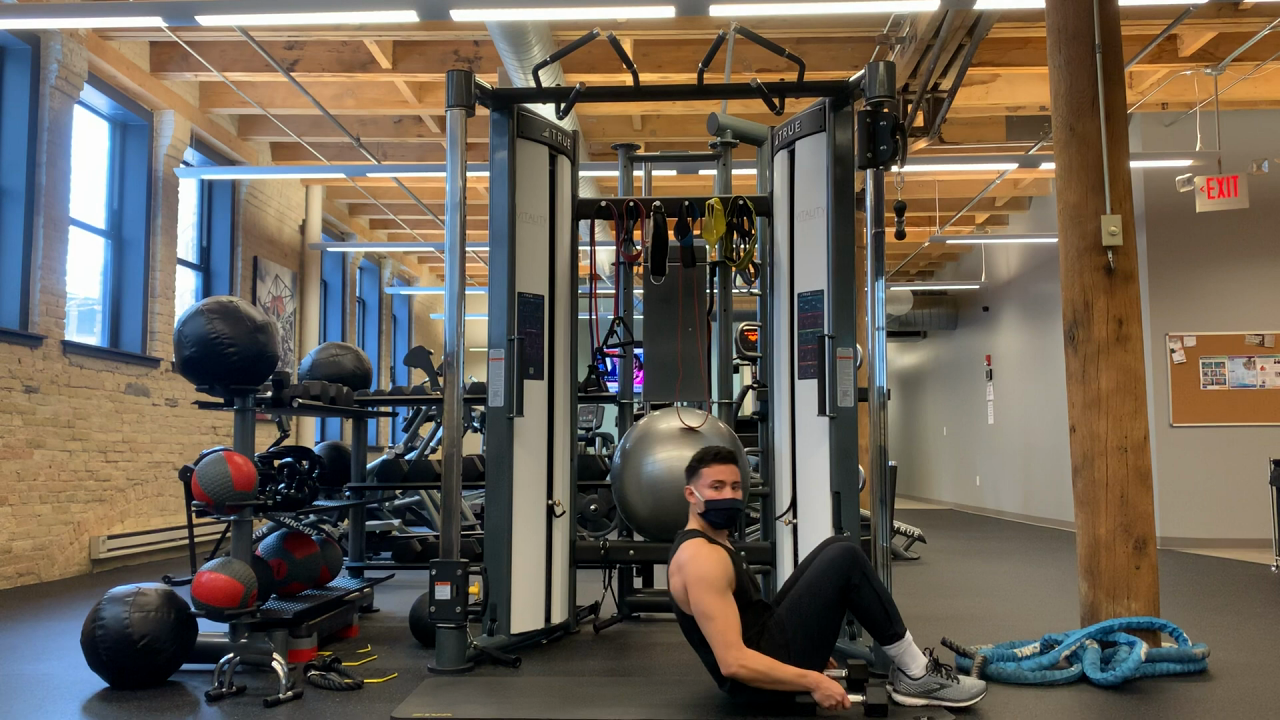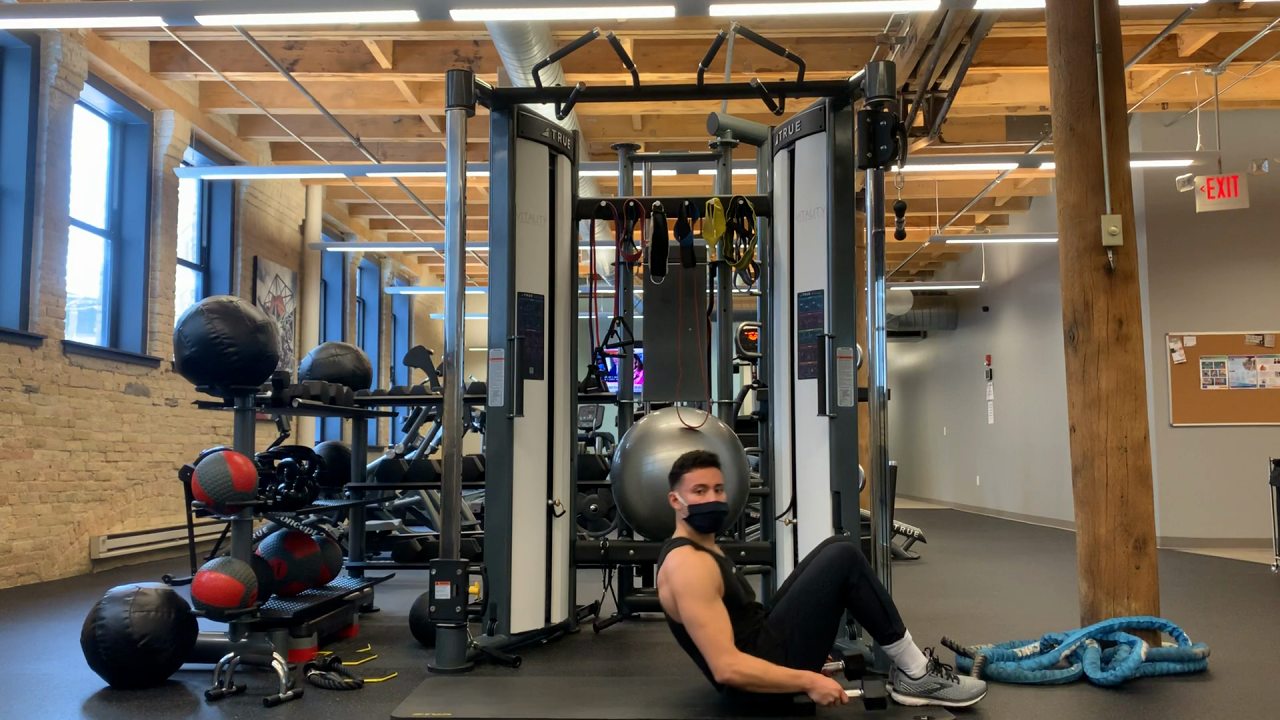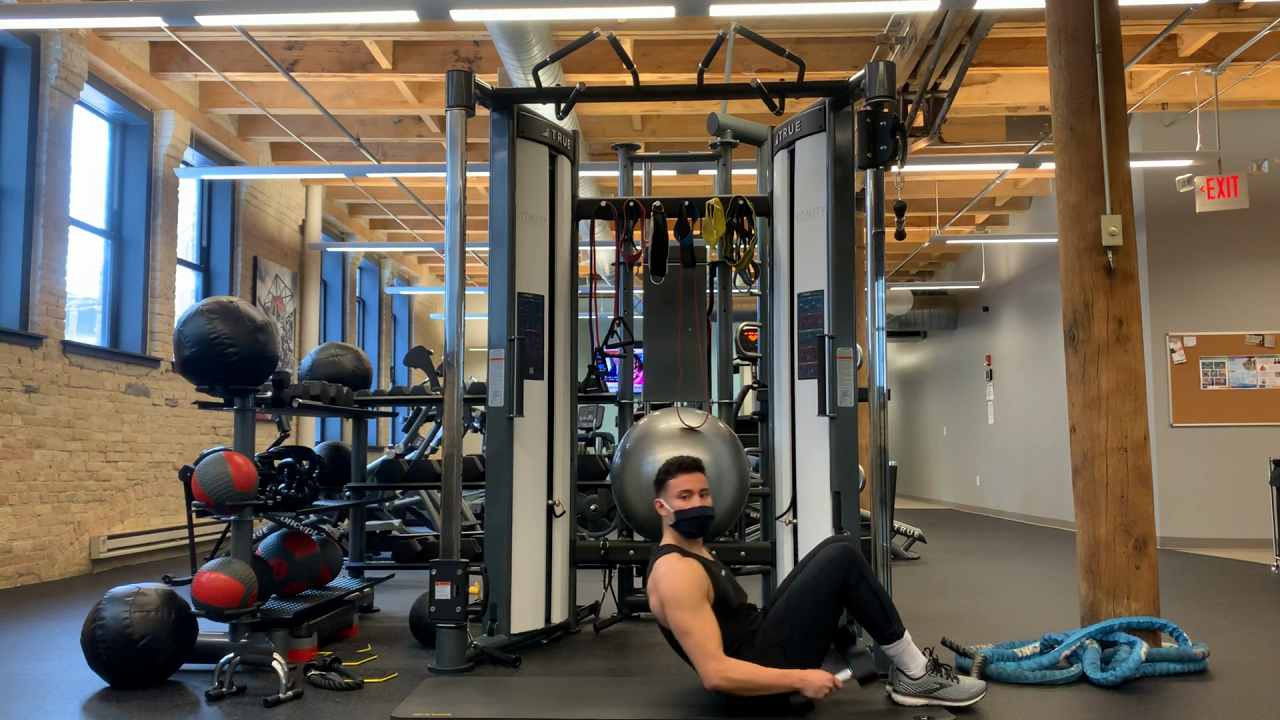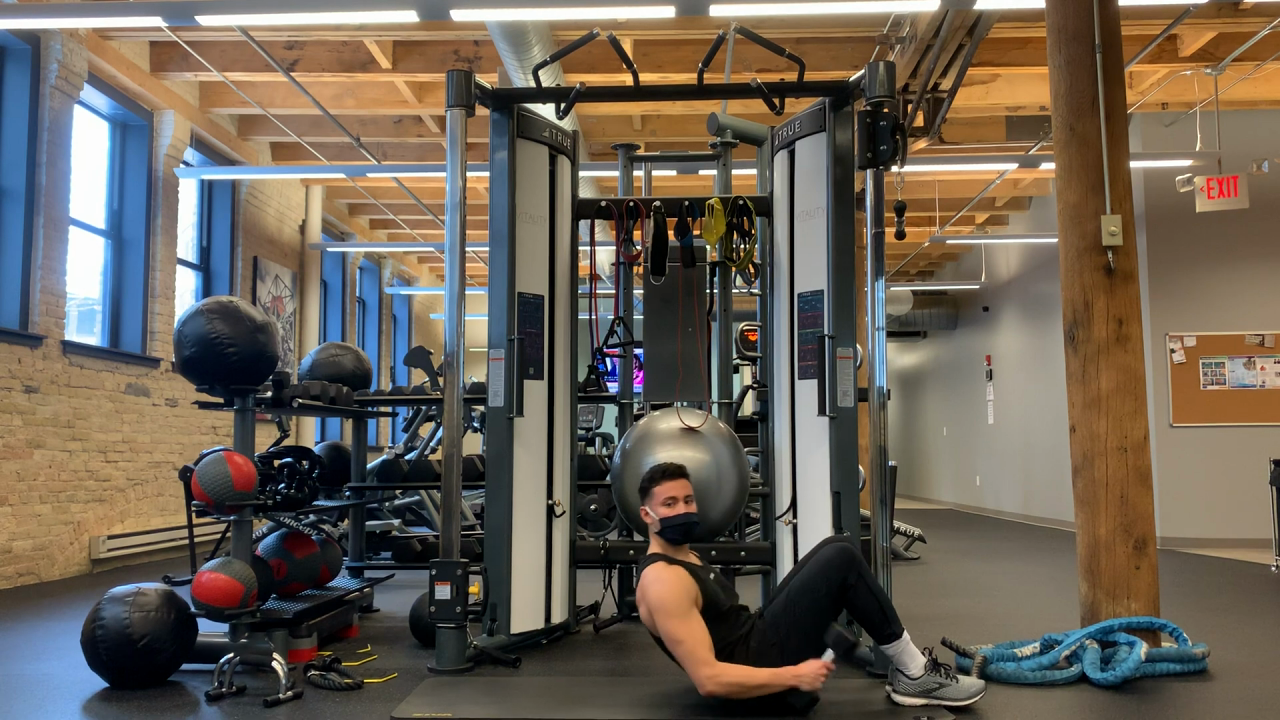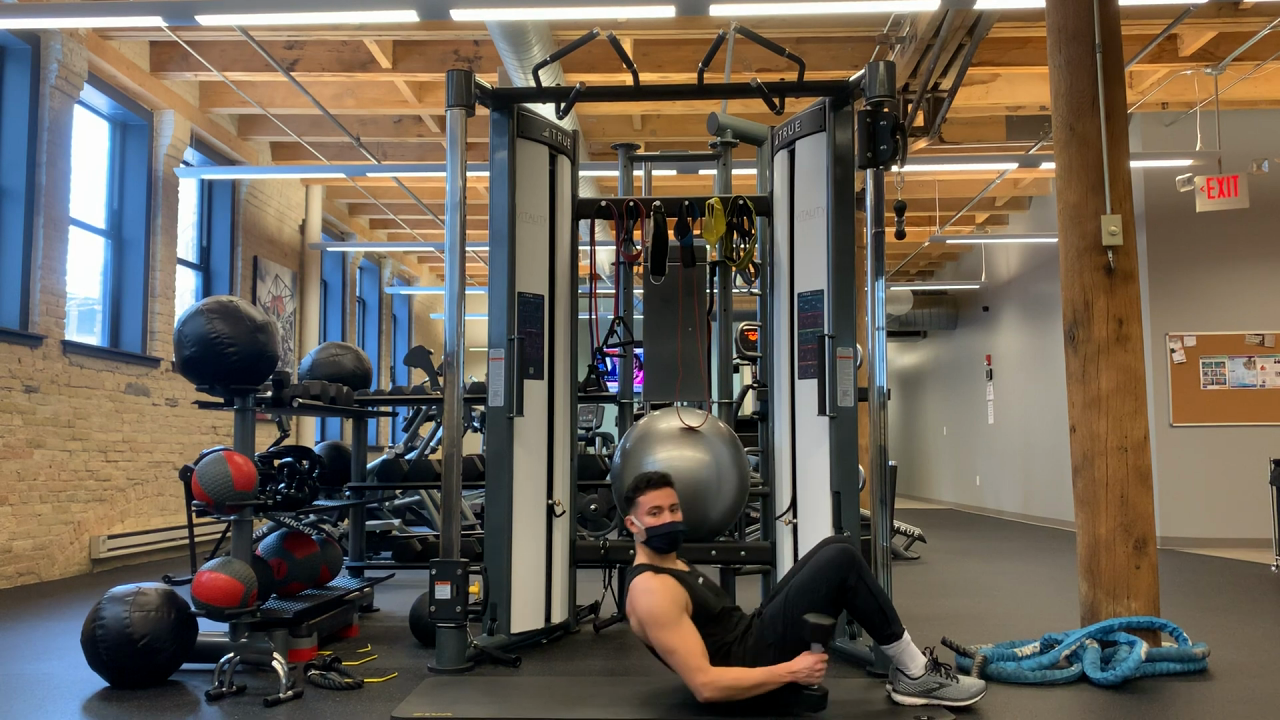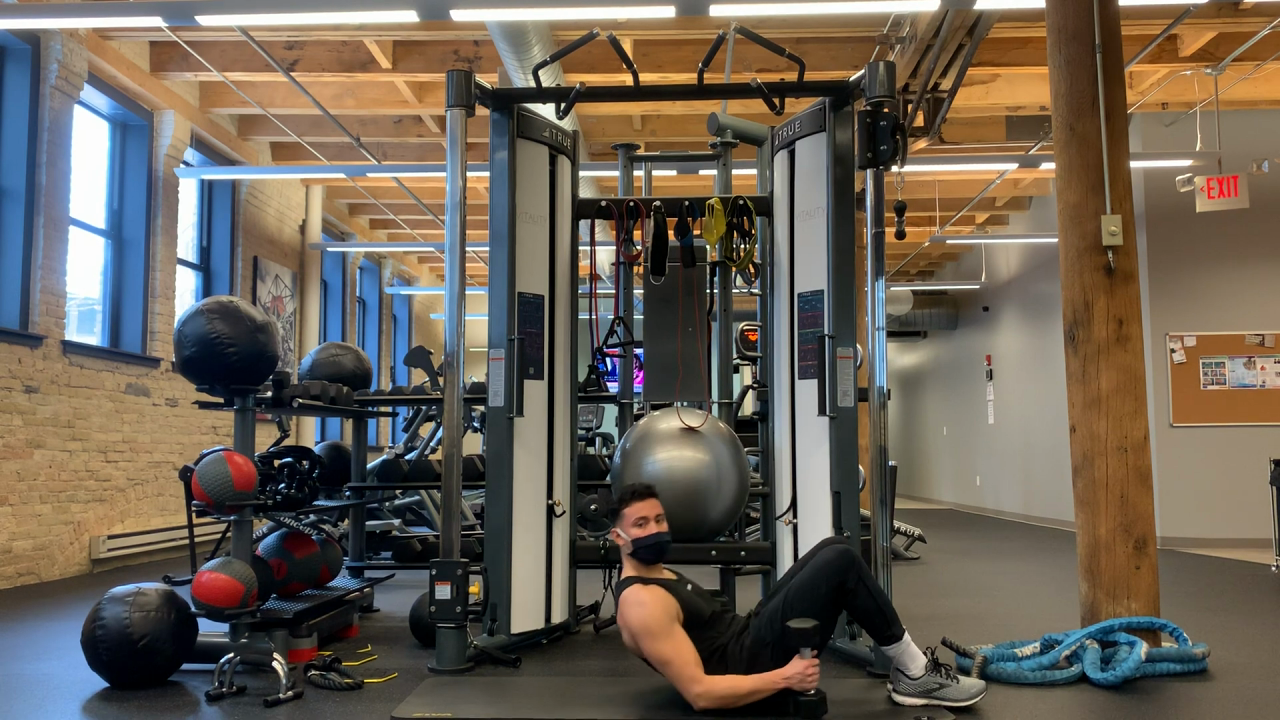
dt=0.1s
person 1, frame 1
left shoulder: (712, 543)
right shoulder: (700, 558)
right elbow: (732, 662)
left wrist: (813, 653)
right wrist: (813, 682)
left hip: (770, 650)
right hip: (761, 683)
left knee: (839, 550)
right knee: (846, 560)
left ankle: (910, 667)
right ankle: (915, 675)
person 1, frame 2
left shoulder: (703, 549)
right shoulder: (688, 565)
right elbow: (726, 668)
left wrist: (807, 652)
right wrist: (809, 682)
left hip: (765, 648)
right hip: (758, 682)
left knee: (837, 549)
right knee: (844, 560)
left ankle: (909, 665)
right ankle: (915, 675)
person 1, frame 3
left shoulder: (694, 552)
right shoulder: (674, 573)
right elbow: (714, 674)
right wrist: (800, 678)
left hip: (763, 644)
right hip: (768, 665)
left knee: (838, 549)
right knee: (843, 560)
left ankle: (910, 667)
right ankle: (915, 675)
person 1, frame 4
left shoulder: (682, 558)
right shoulder: (663, 581)
right elbow: (707, 679)
right wrist: (793, 674)
left hip: (756, 642)
right hip: (762, 668)
left knee: (837, 548)
right knee: (841, 561)
left ankle: (909, 666)
right ankle: (914, 675)
person 1, frame 5
left shoulder: (669, 564)
right shoulder: (651, 593)
right elbow: (705, 685)
right wrist: (790, 671)
right hip: (764, 659)
left knee: (836, 550)
right knee: (842, 561)
left ankle: (909, 667)
right ankle: (915, 675)
person 1, frame 6
left shoulder: (658, 574)
right shoulder: (641, 603)
right elbow: (700, 693)
right wrist: (784, 678)
right hip: (758, 664)
left knee: (834, 549)
right knee: (841, 562)
left ankle: (908, 663)
right ankle: (915, 676)
